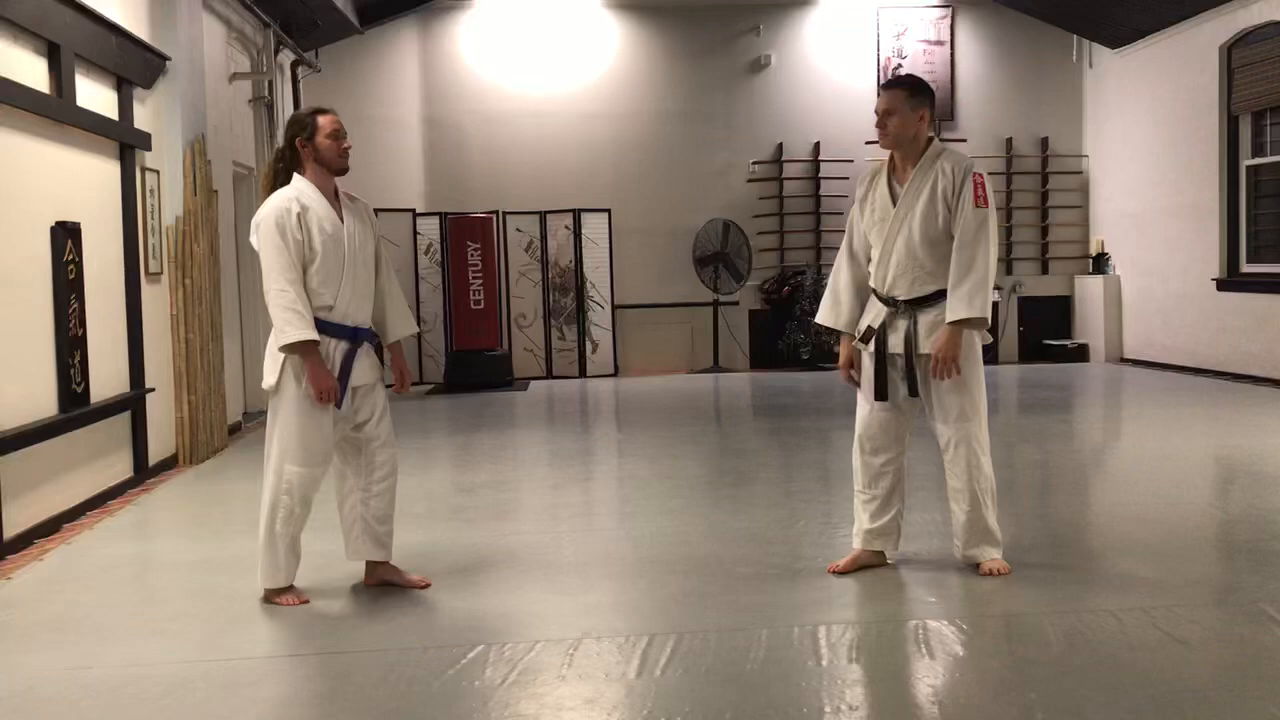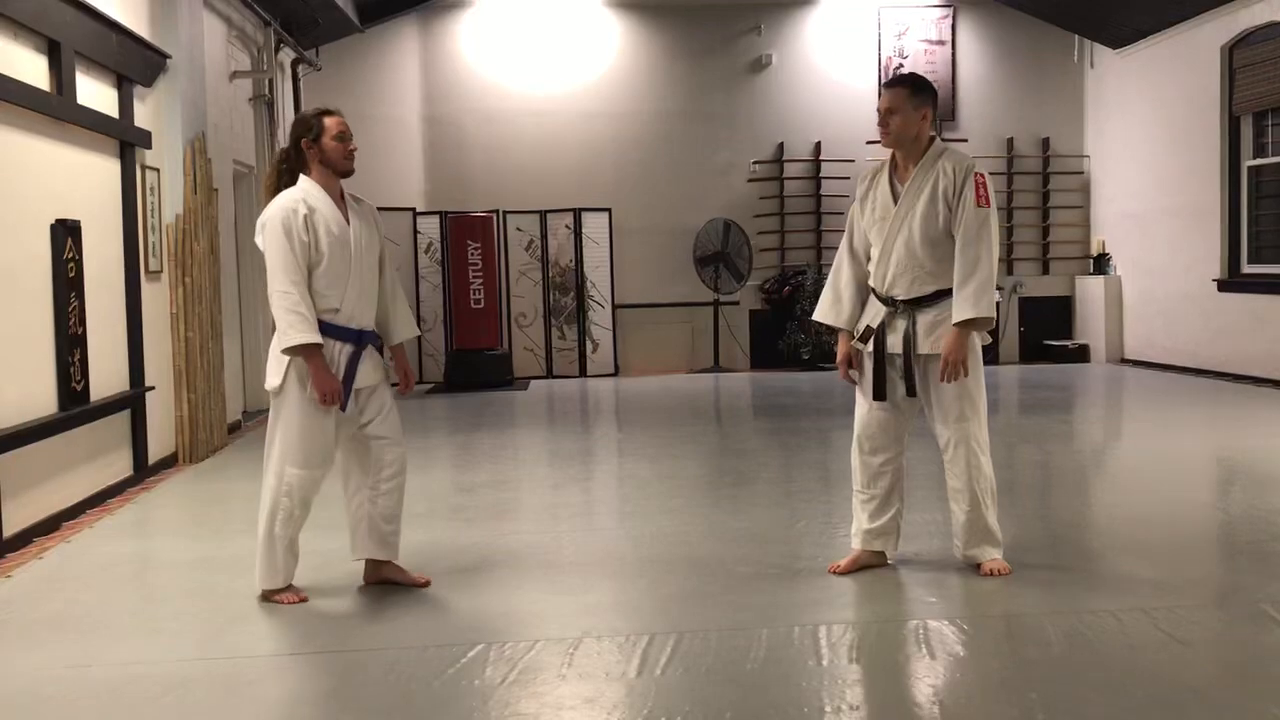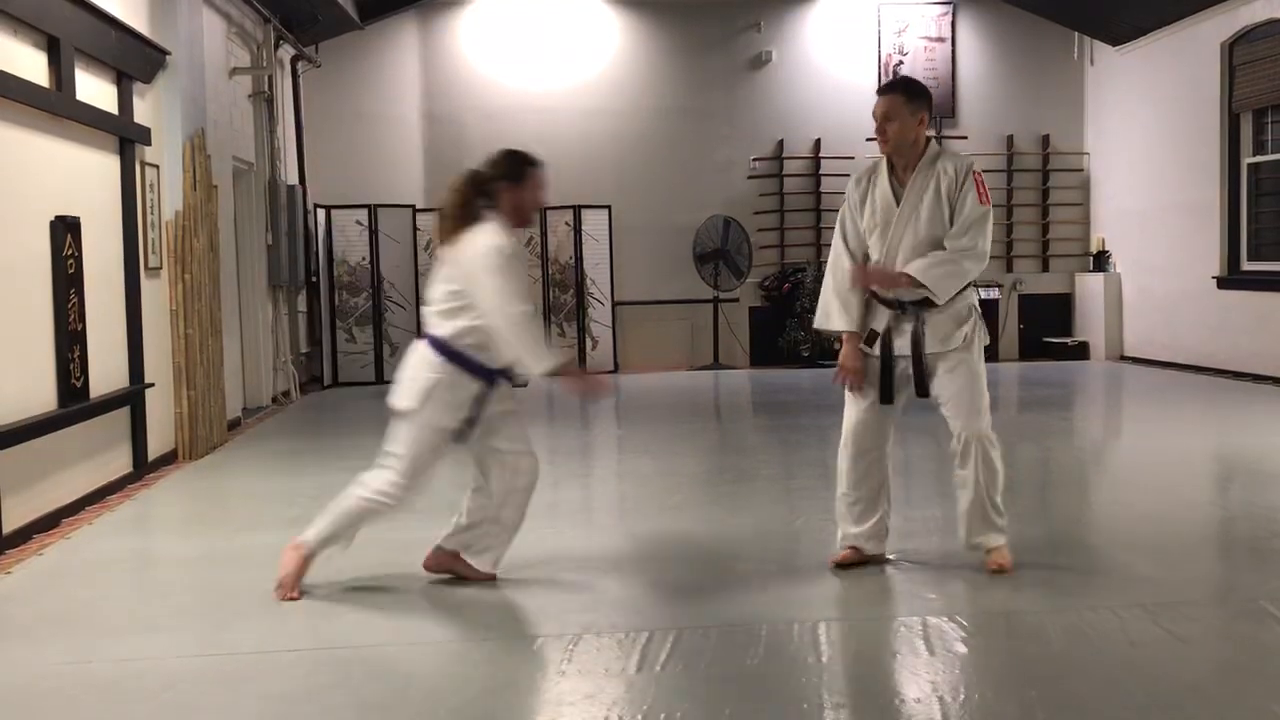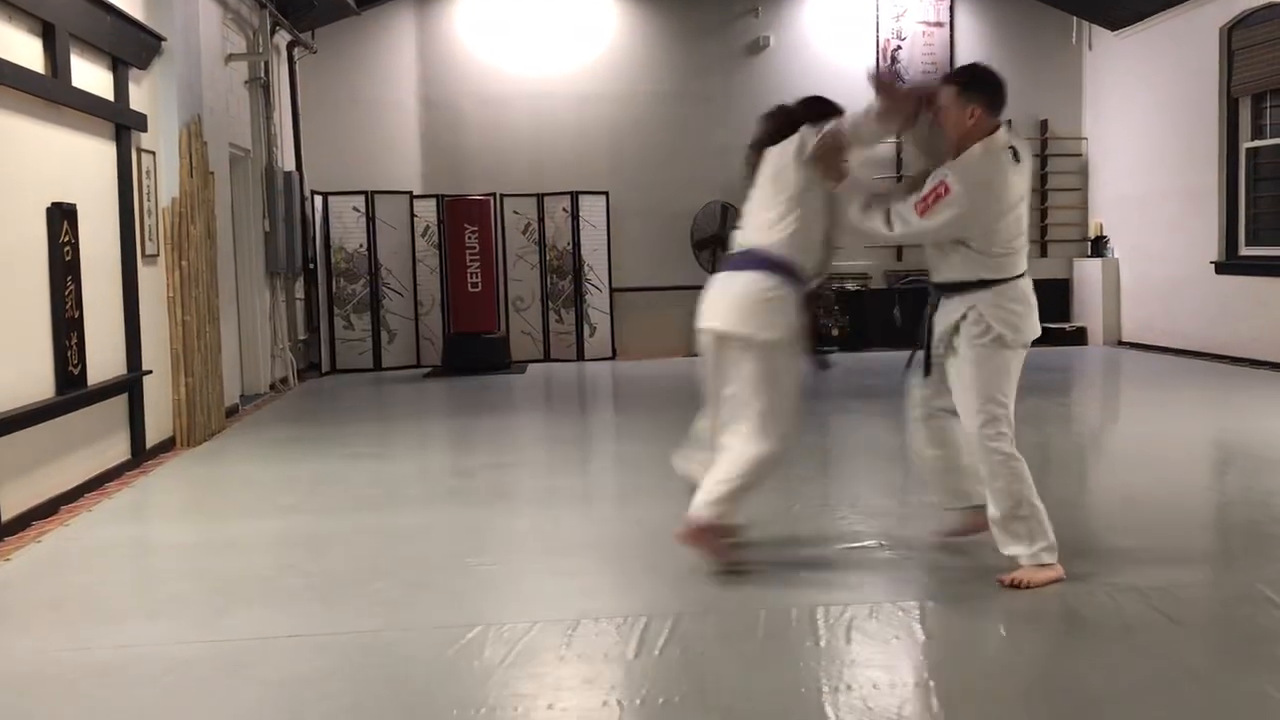
dt=0.5s
person 1, frame 1
left shoulder: (959, 174)
right shoulder: (871, 183)
left elbow: (972, 255)
right elbow: (854, 260)
left wrist: (955, 328)
right wrist: (847, 334)
left hip: (941, 324)
right hip: (882, 325)
left knee: (963, 439)
right knee: (874, 438)
left ankle: (982, 547)
right ankle: (873, 542)
person 1, frame 2
left shoulder: (960, 173)
right shoulder: (872, 182)
left elbow: (975, 256)
right elbow: (853, 258)
left wrist: (961, 330)
right wrist: (845, 332)
left hip: (940, 324)
right hip: (882, 325)
left knee: (962, 439)
right knee: (873, 438)
left ankle: (983, 547)
right ankle: (872, 543)
person 1, frame 3
left shoulder: (958, 174)
right shoulder: (863, 184)
left elbow: (970, 252)
right elbow: (842, 262)
left wrist: (901, 275)
right wrist: (849, 338)
left hip: (945, 323)
right hip: (879, 323)
left knee: (971, 429)
right knee: (861, 433)
left ankle: (990, 538)
right ankle: (862, 540)
person 1, frame 4
left shoulder: (968, 180)
right shoulder: (1009, 148)
left elbow: (898, 225)
right elbow: (925, 107)
left wrist: (853, 205)
right wrist: (879, 117)
left hip: (983, 315)
right hip: (980, 307)
left knee: (985, 432)
right knee: (931, 408)
left ankle: (1039, 556)
right ankle: (976, 508)
person 2, frame 1
left shoulder: (359, 210)
right shoulder: (283, 209)
left elbow: (382, 282)
right elbow: (284, 293)
left wrist: (395, 348)
right wrist: (313, 362)
left hip: (358, 355)
right hip: (307, 357)
left knee: (375, 459)
right knee: (296, 471)
left ankle: (377, 562)
right ankle: (277, 580)
person 2, frame 2
left shoulder: (363, 212)
right shoulder: (289, 210)
left elbow: (384, 285)
right elbow: (287, 295)
left wrist: (398, 350)
right wrist: (317, 365)
left hip: (361, 357)
right hip: (312, 357)
left knee: (384, 459)
right knee: (296, 472)
left ankle: (379, 561)
right ankle: (274, 579)
person 2, frame 3
left shoulder: (505, 243)
right shoulder: (488, 249)
right elbow: (510, 322)
right wrist: (567, 370)
left hip: (480, 382)
right hip: (442, 378)
left knee: (515, 468)
right knee: (394, 479)
left ankle: (456, 553)
right ankle: (305, 547)
person 2, frame 4
left shoulder: (794, 169)
right shoulder: (793, 152)
left hip: (727, 296)
right hip: (761, 299)
left knee: (728, 414)
right knee: (762, 429)
right ankle: (705, 521)
